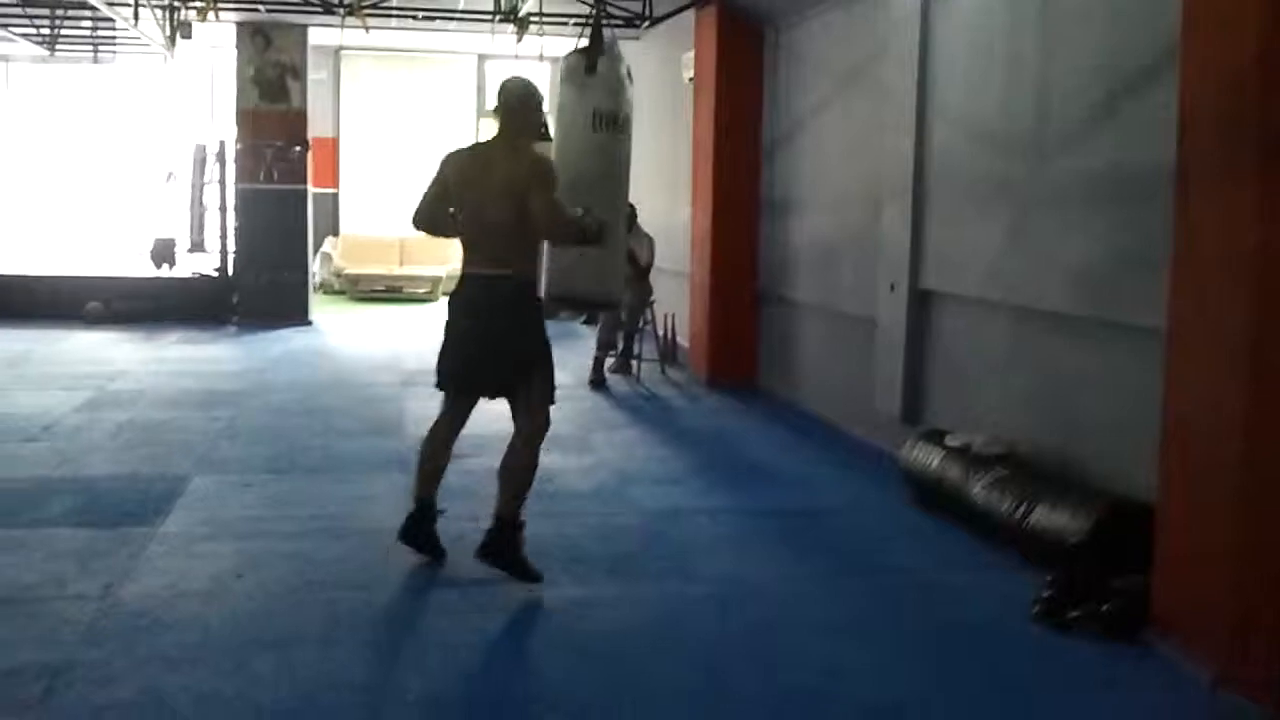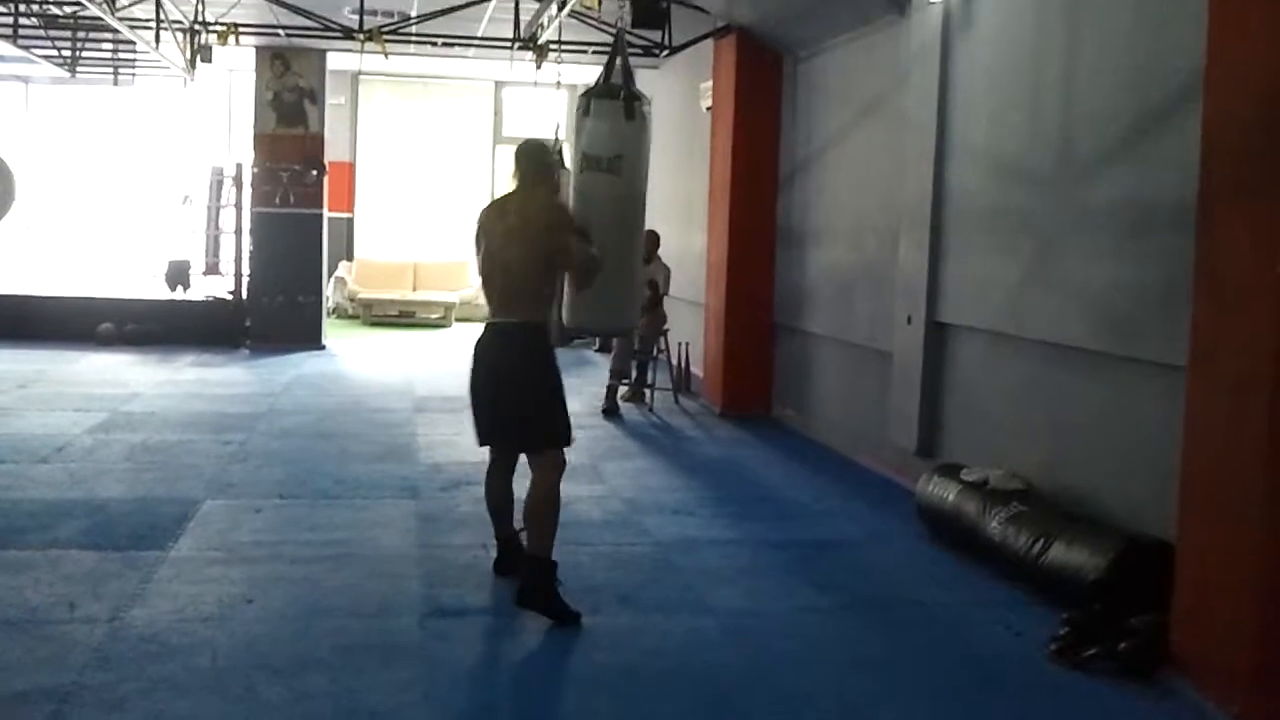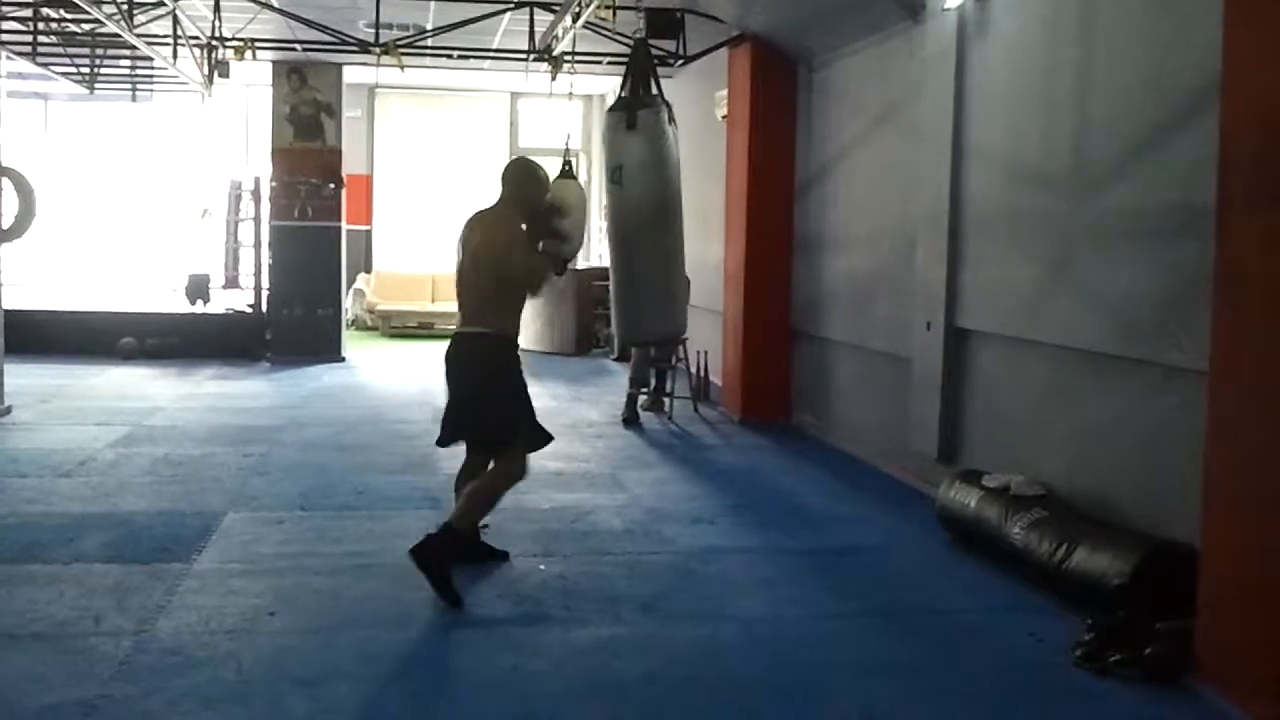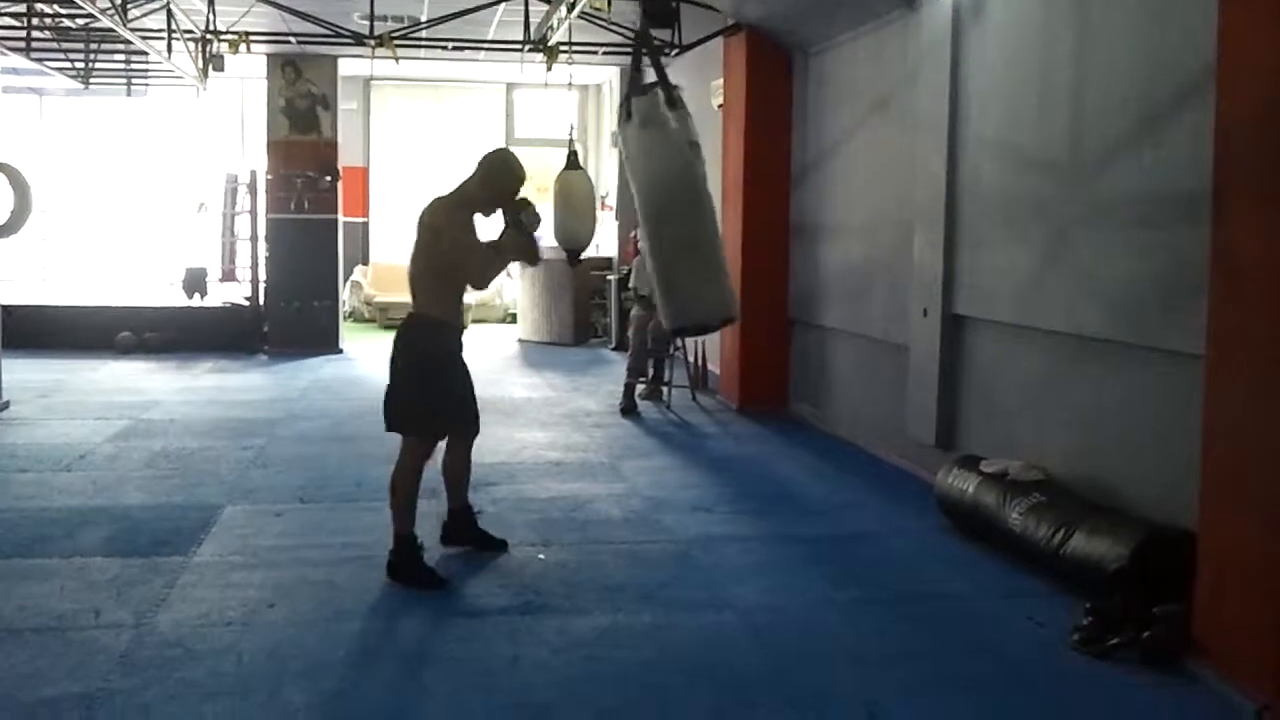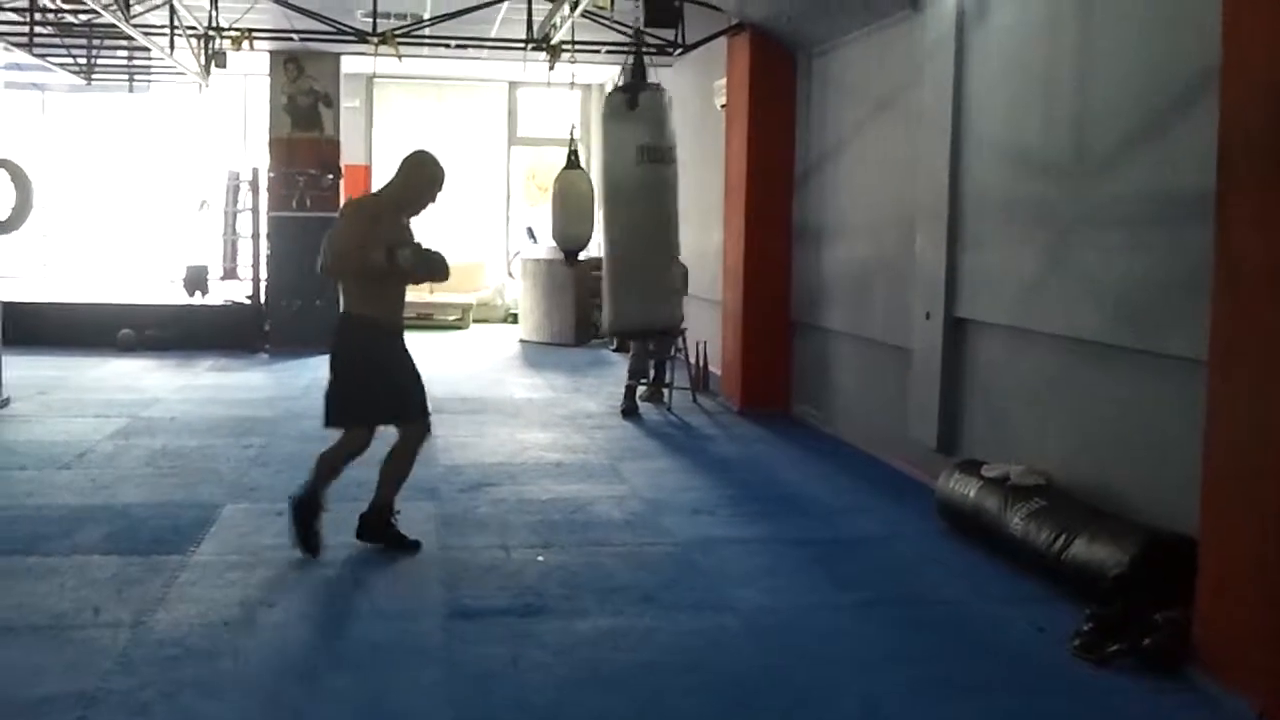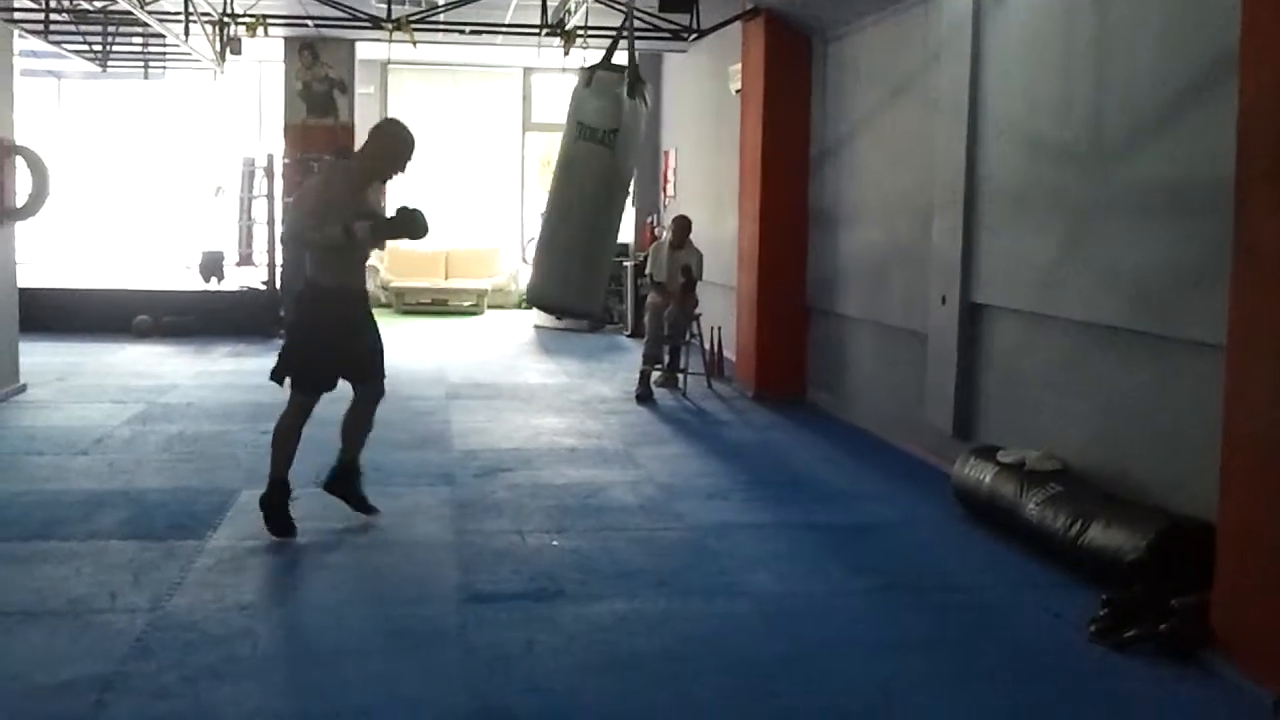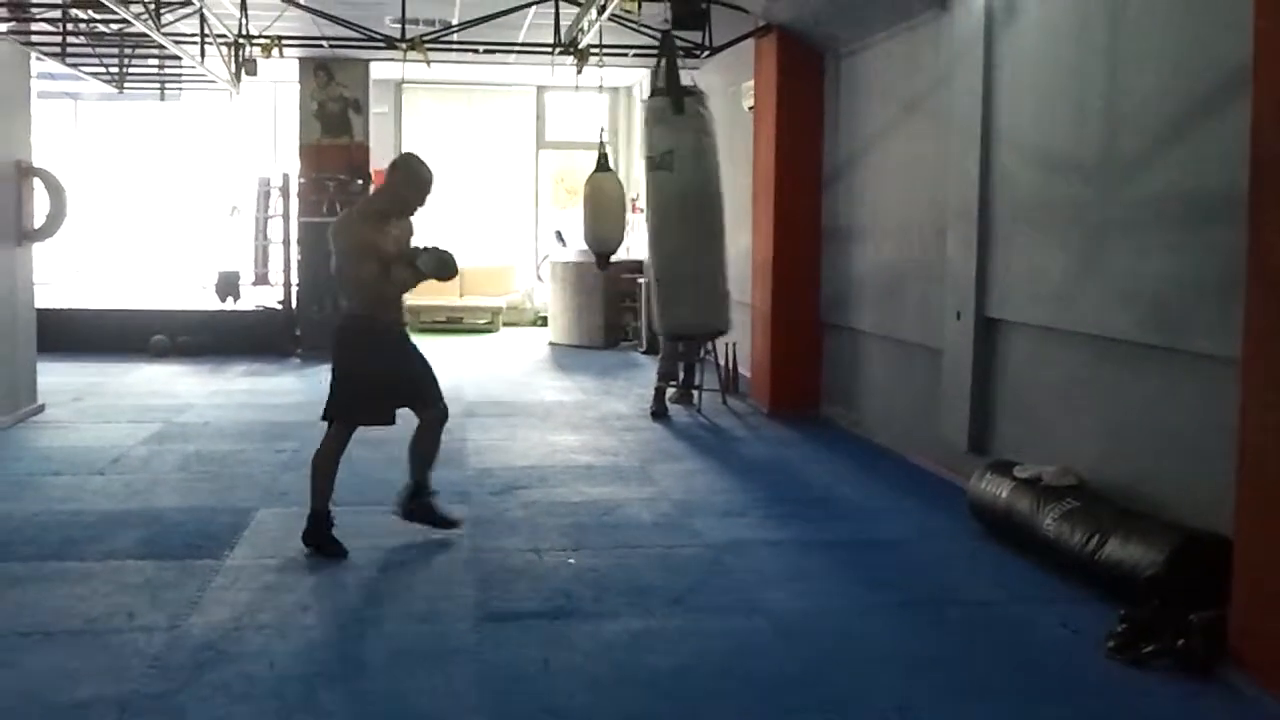
dt=0.7s
person 1, frame 1
left shoulder: (457, 162)
right shoulder: (532, 167)
left elbow: (424, 220)
right elbow: (551, 228)
right wrist: (586, 228)
left hip: (469, 295)
right hip: (511, 299)
left knee: (453, 411)
right knee: (532, 421)
left ankle: (420, 520)
right ankle: (503, 536)
person 1, frame 2
left shoulder: (490, 214)
right shoulder: (549, 209)
right elbow: (583, 275)
right wrist: (581, 247)
left hip: (492, 343)
right hip: (527, 346)
left knee: (502, 457)
right knee: (547, 463)
left ankle: (508, 550)
right ankle: (538, 580)
person 1, frame 3
left shoulder: (478, 225)
right shoulder: (511, 230)
right elbow: (529, 282)
left wrist: (536, 241)
right wrist: (551, 250)
left hip: (465, 348)
right hip: (491, 354)
left knee: (482, 453)
right knee: (512, 463)
left ankle: (464, 538)
right ankle: (440, 544)
person 1, frame 4
left shoulder: (461, 216)
right shoulder: (445, 215)
left elbow: (476, 267)
right elbow: (477, 275)
left wrist: (517, 242)
right wrist: (516, 236)
left hip: (443, 338)
right hip: (424, 339)
left knee: (463, 433)
right knee: (418, 445)
left ankle: (460, 522)
right ankle: (404, 554)
person 1, frame 5
left shoulder: (400, 222)
right shoulder: (357, 214)
right elbow: (329, 265)
left wrist: (423, 267)
right wrist: (393, 259)
left hip: (391, 339)
right hip: (359, 337)
left knee: (416, 431)
right knee: (358, 436)
left ankle: (378, 519)
right ankle: (307, 506)
person 1, frame 6
left shoulder: (367, 189)
right shoulder: (327, 182)
right elbow: (295, 232)
left wrist: (397, 226)
right wrist: (358, 231)
left hip: (355, 301)
right hip: (320, 302)
left knee: (371, 390)
right knee: (303, 401)
left ankle: (345, 475)
right ankle: (276, 494)
person 1, frame 7
left shoulder: (400, 224)
right shoulder: (354, 227)
right elbow: (366, 291)
left wrist: (428, 263)
right wrist: (420, 266)
left hip: (393, 333)
right hip: (359, 336)
left knee: (434, 412)
right knee: (340, 432)
left ankle: (417, 498)
right ankle: (317, 524)
